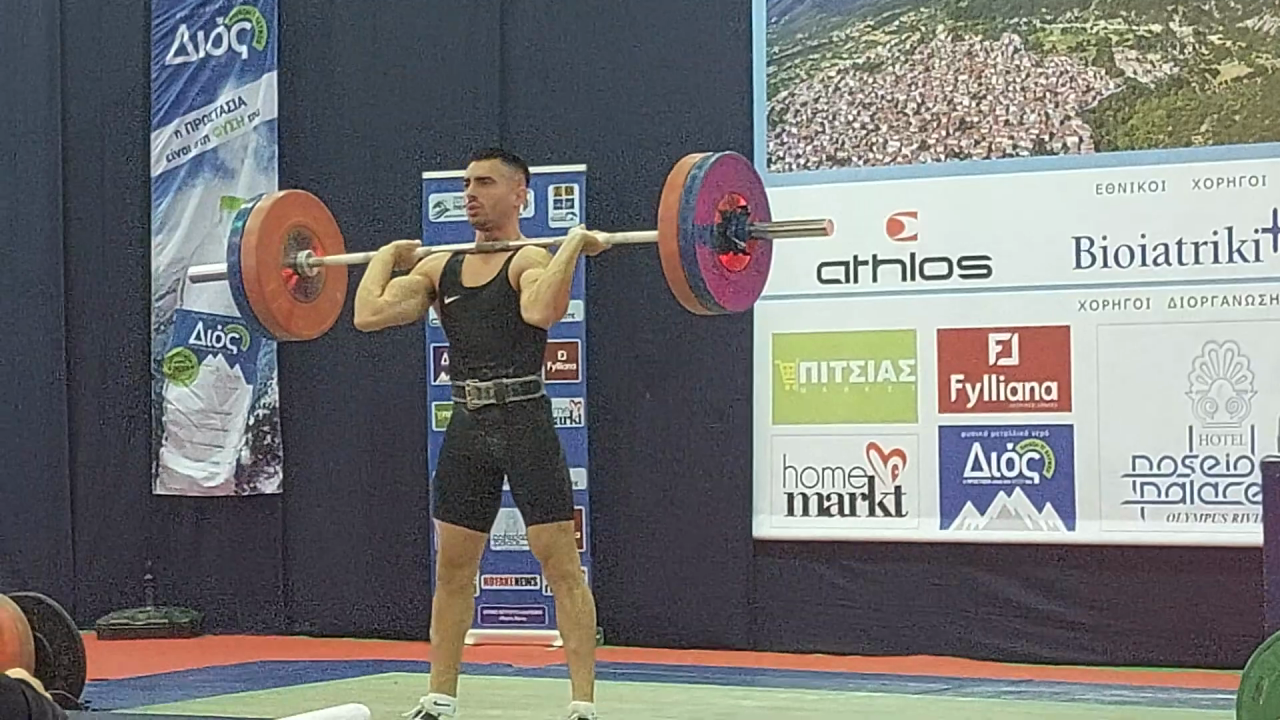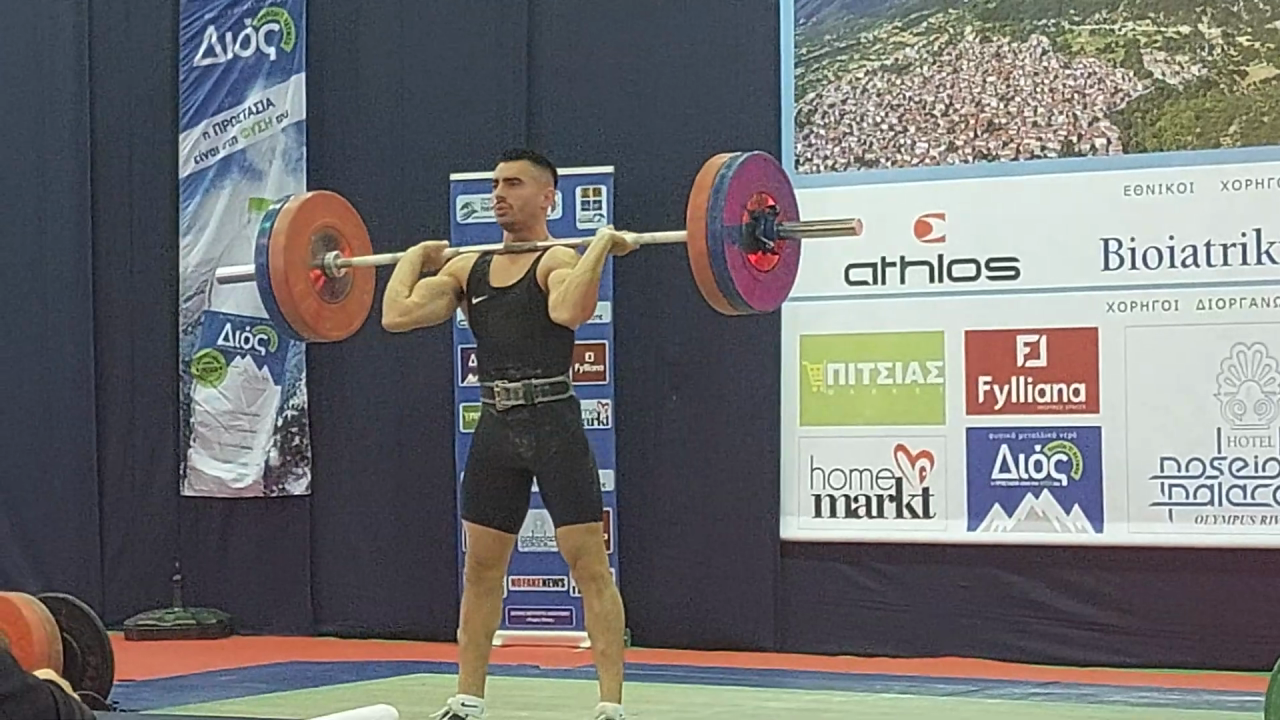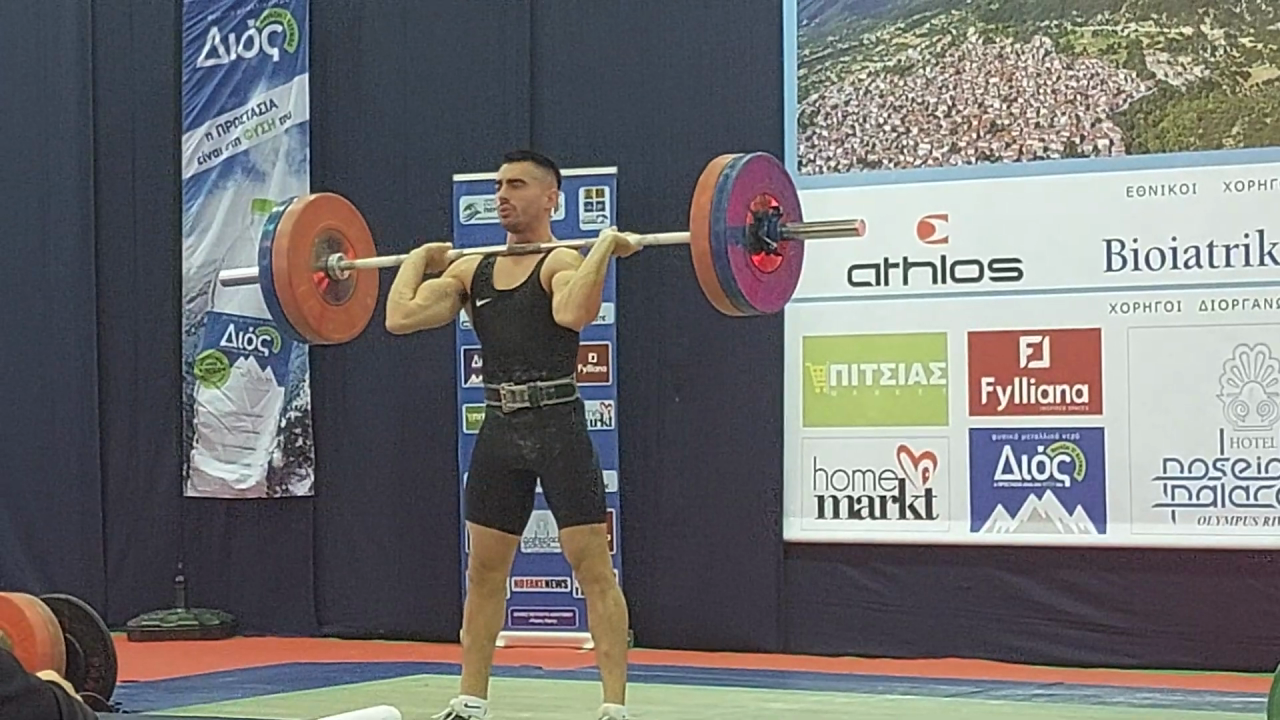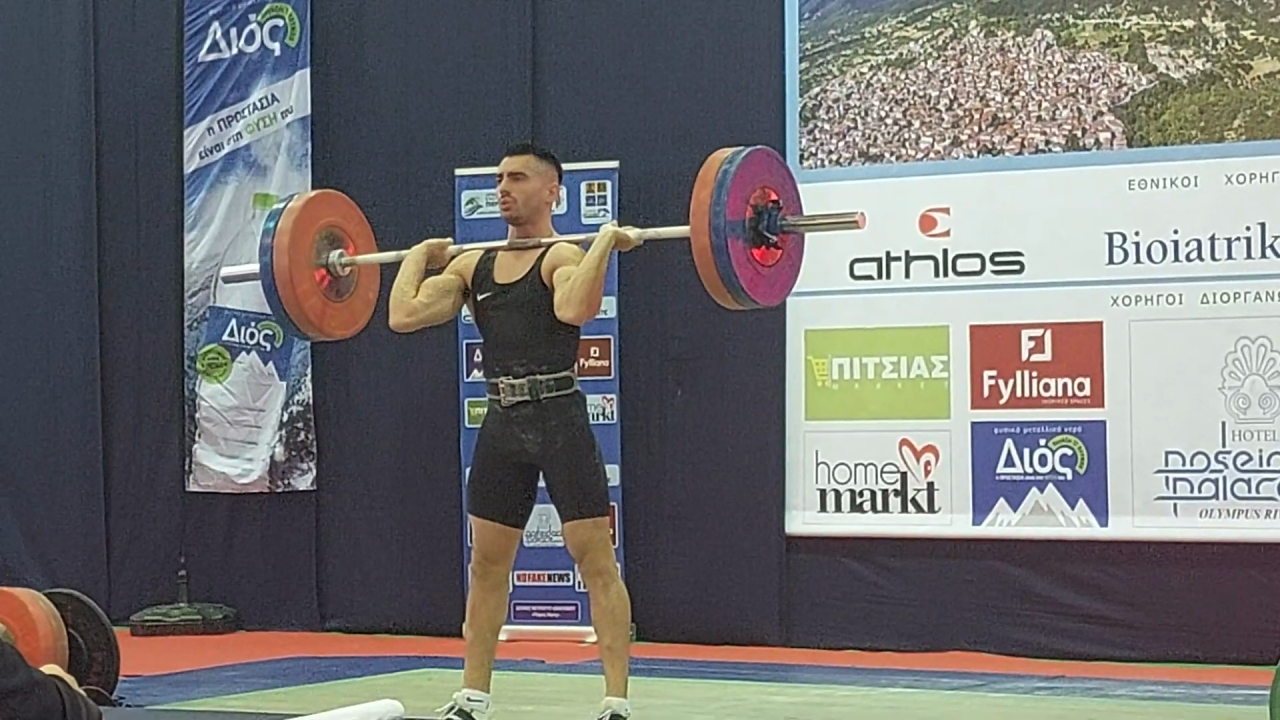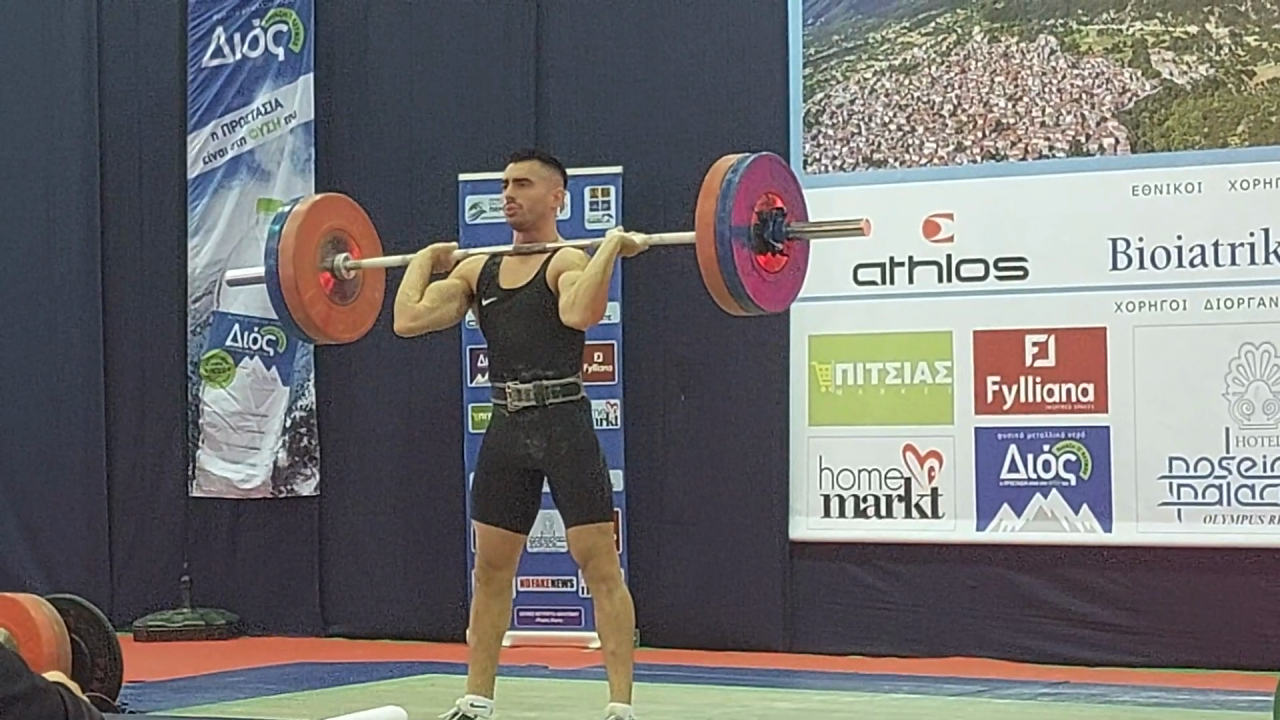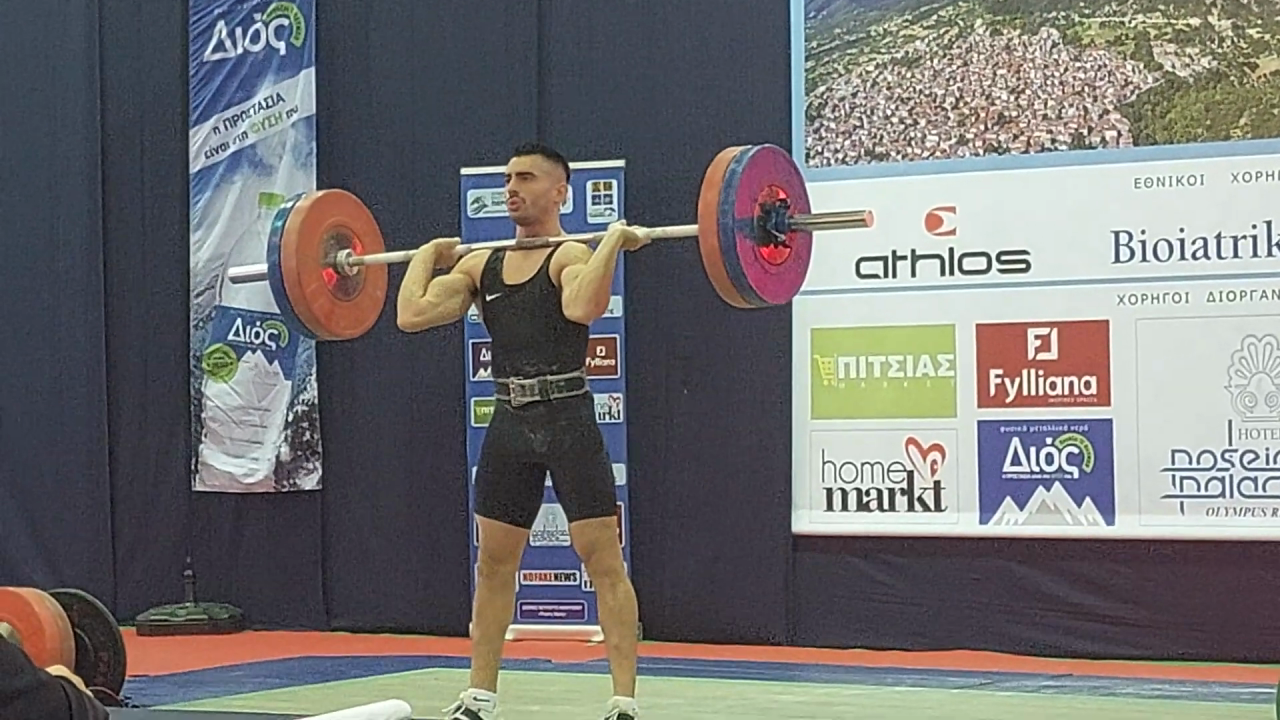
dt=0.5s
person 1, frame 1
left shoulder: (532, 260)
right shoulder: (439, 266)
left elbow: (539, 312)
right elbow: (369, 315)
left wrist: (573, 245)
right wrist: (385, 256)
left hip: (523, 421)
right hip: (466, 426)
left knee: (560, 565)
right knee: (451, 567)
person 1, frame 2
left shoulder: (560, 260)
right shoulder: (467, 268)
left elbow: (568, 311)
right elbow: (397, 316)
left wrist: (602, 244)
right wrist: (414, 257)
left hip: (552, 422)
right hip: (495, 427)
left knee: (590, 566)
right knee: (480, 569)
person 1, frame 3
left shoulder: (565, 262)
right shoulder: (471, 270)
left elbow: (572, 314)
right elbow: (400, 318)
left wrist: (605, 246)
right wrist: (417, 260)
left hip: (556, 424)
right hip: (499, 429)
left knee: (593, 568)
right knee: (483, 571)
person 1, frame 4
left shoulder: (565, 256)
right shoulder: (471, 264)
left elbow: (572, 309)
right elbow: (404, 316)
left wrist: (606, 240)
right wrist: (418, 256)
left hip: (558, 417)
right hip: (501, 423)
left knee: (596, 562)
right knee: (487, 564)
person 1, frame 5
left shoulder: (570, 261)
right shoulder: (477, 270)
left elbow: (578, 315)
right elbow: (408, 321)
left wrist: (611, 247)
right wrist: (423, 260)
left hip: (562, 423)
right hip: (505, 428)
left knee: (600, 568)
right knee: (489, 571)
person 1, frame 6
left shoulder: (573, 256)
right shoulder: (480, 265)
left elbow: (580, 308)
right elbow: (411, 315)
left wrist: (614, 239)
right wrist: (426, 255)
left hip: (566, 418)
right hip: (508, 423)
left knee: (603, 562)
right knee: (493, 564)
